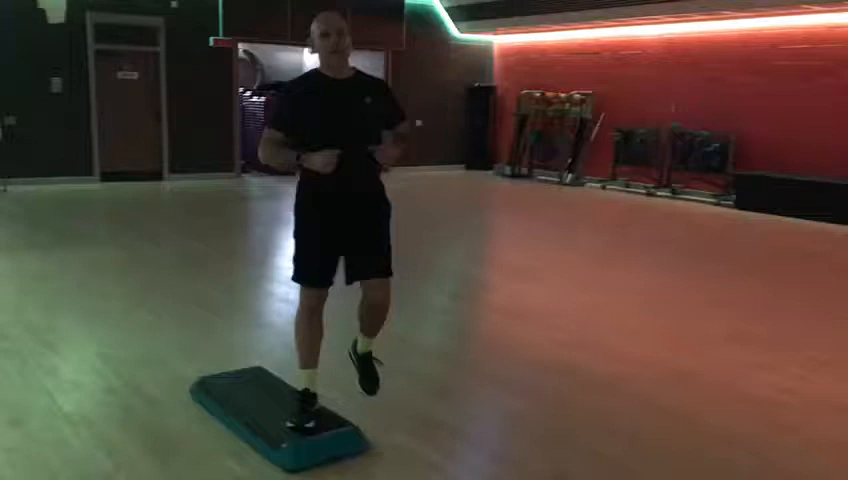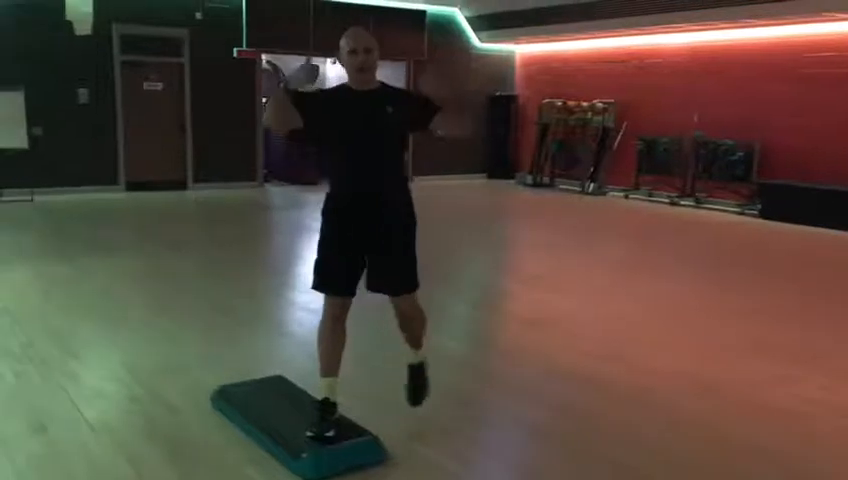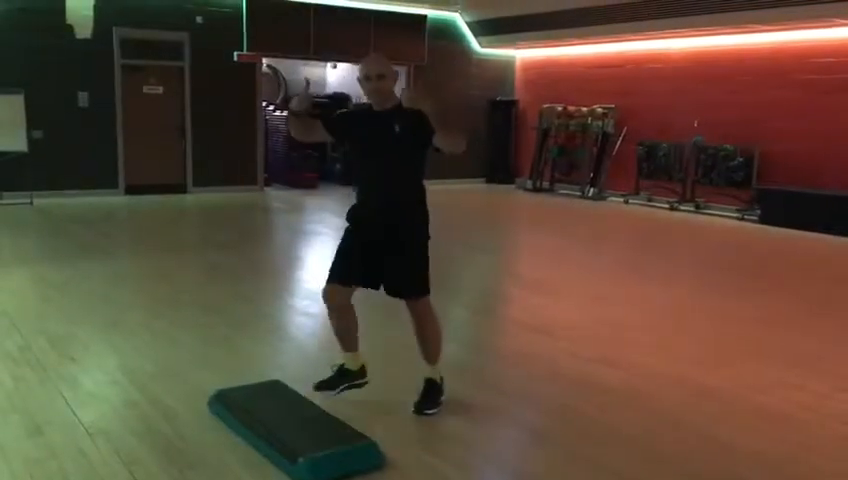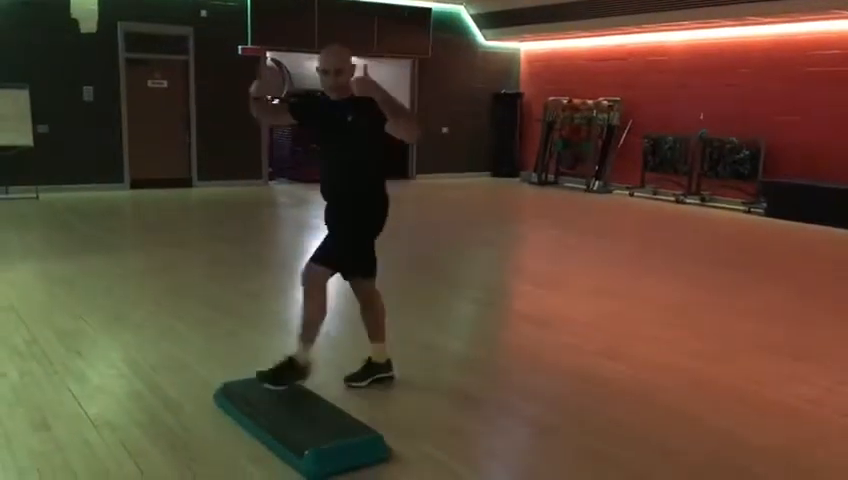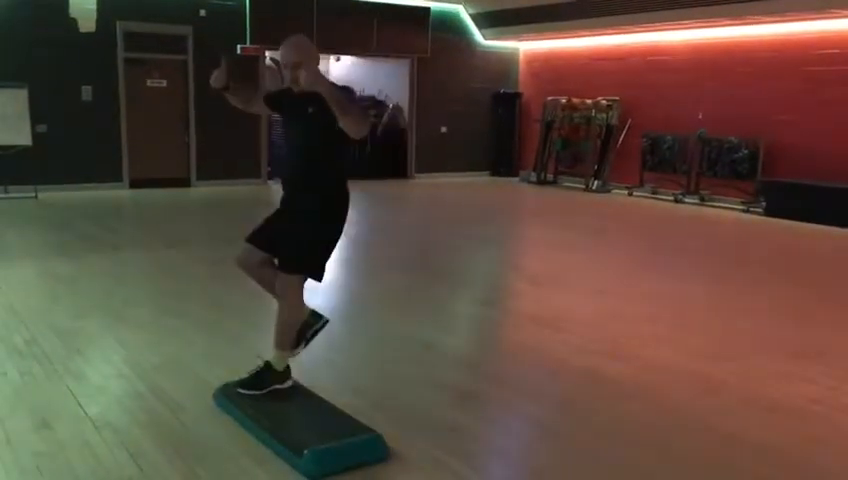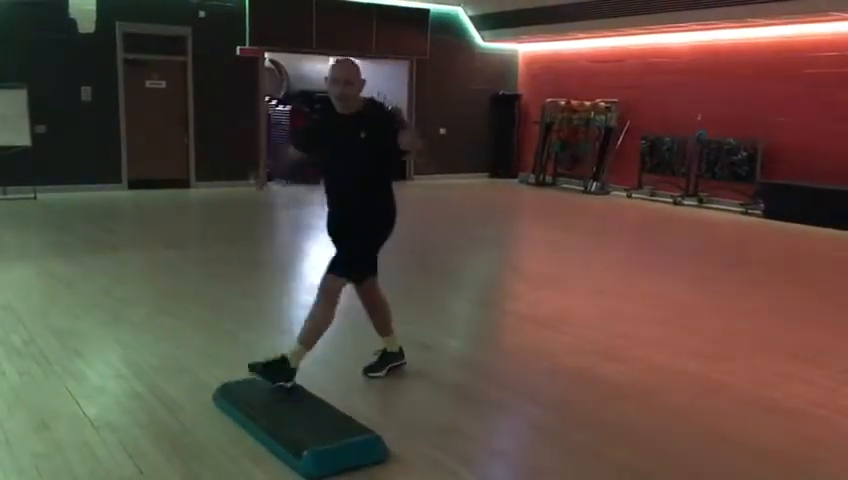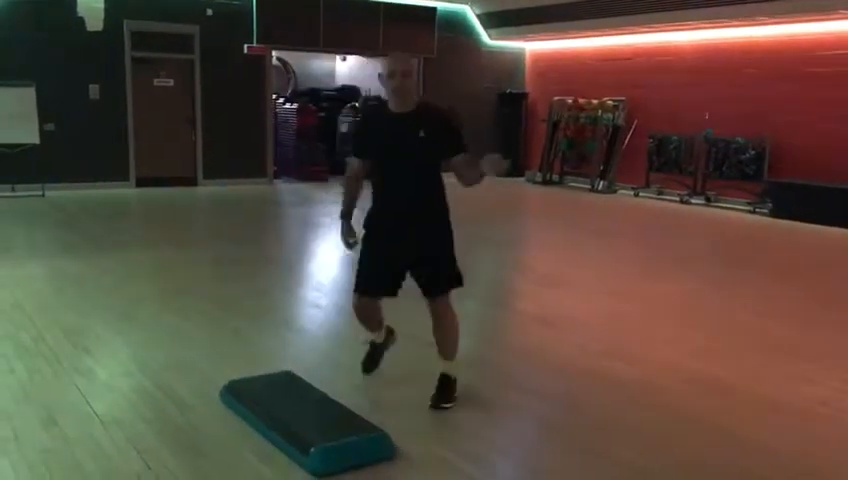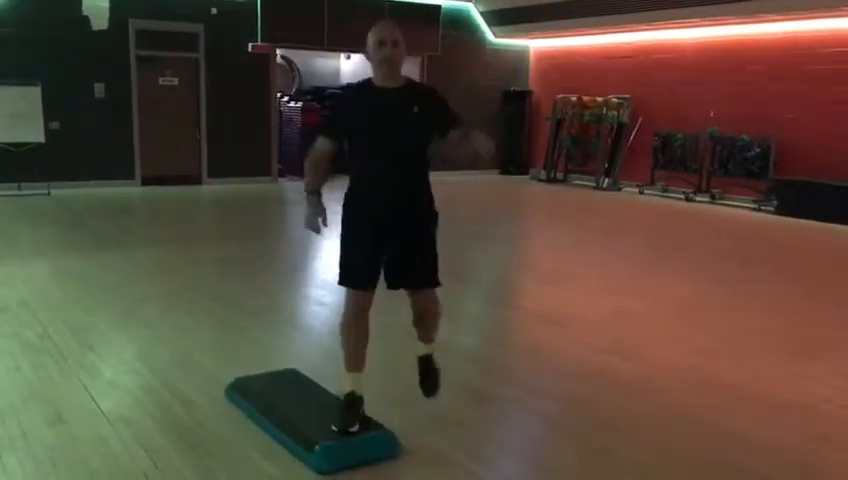
dt=0.5s
person 1, frame 1
left shoulder: (375, 90)
right shoulder: (299, 92)
left elbow: (400, 135)
right elbow: (267, 149)
left wrist: (393, 152)
right wrist: (305, 159)
left hip: (368, 204)
right hip: (317, 206)
left knee: (378, 294)
right knee: (311, 298)
left ankle: (363, 350)
right ankle: (308, 391)
person 1, frame 2
left shoulder: (401, 101)
right shoulder: (325, 102)
left elbow: (457, 129)
right elbow: (273, 123)
left wrist: (439, 99)
right wrist: (289, 88)
left hip: (393, 215)
right hip: (343, 215)
left knee: (406, 303)
right knee: (335, 306)
left ankle: (416, 360)
right ankle: (328, 400)
person 1, frame 3
left shoulder: (415, 117)
right shoulder: (354, 119)
left elbow: (456, 147)
right elbow: (304, 133)
left wrist: (428, 110)
right wrist: (298, 111)
left hip: (406, 223)
right hip: (365, 219)
left knee: (418, 303)
right knee: (335, 292)
left ankle: (434, 379)
right ankle: (352, 366)
person 1, frame 4
left shoulder: (369, 105)
right shoulder: (317, 106)
left elbow: (410, 134)
right elbow: (270, 116)
left wrist: (379, 94)
right wrist: (258, 96)
left hip: (365, 209)
right hip: (339, 208)
left knee: (313, 277)
right knee: (363, 284)
left ankle: (301, 361)
right ankle: (380, 361)
person 1, frame 5
left shoulder: (331, 97)
right shoulder: (290, 97)
left elbow: (359, 130)
right elbow: (251, 101)
left wrist: (324, 89)
right wrist: (224, 85)
left hip: (324, 206)
right hip: (295, 202)
left knee: (287, 281)
right knee: (249, 259)
left ankle: (278, 369)
right ankle: (306, 317)
person 1, frame 6
left shoulder: (382, 120)
right shoulder: (322, 123)
left elbow: (415, 151)
right elbow: (293, 154)
left wrist: (413, 143)
left hip: (373, 217)
right hip: (342, 216)
left knee: (330, 286)
right knee: (365, 283)
left ankle: (290, 363)
right ankle: (392, 350)
person 1, frame 7
left shoulder: (438, 120)
right shoulder: (369, 122)
left elbow: (464, 174)
right elbow: (355, 173)
left wrist: (485, 167)
right wrist: (346, 218)
left hip: (430, 224)
right hip: (384, 222)
left knee: (438, 302)
right knee: (363, 302)
left ankle: (448, 376)
right ankle: (380, 335)
person 1, frame 8
left shoulder: (426, 99)
right shoulder: (351, 100)
left elbow: (455, 142)
right elbow: (320, 152)
left wrist: (476, 142)
right wrist: (313, 196)
left hip: (415, 212)
right hip: (362, 212)
left knee: (424, 298)
right knee: (357, 301)
left ankle: (425, 353)
right ankle: (353, 394)
